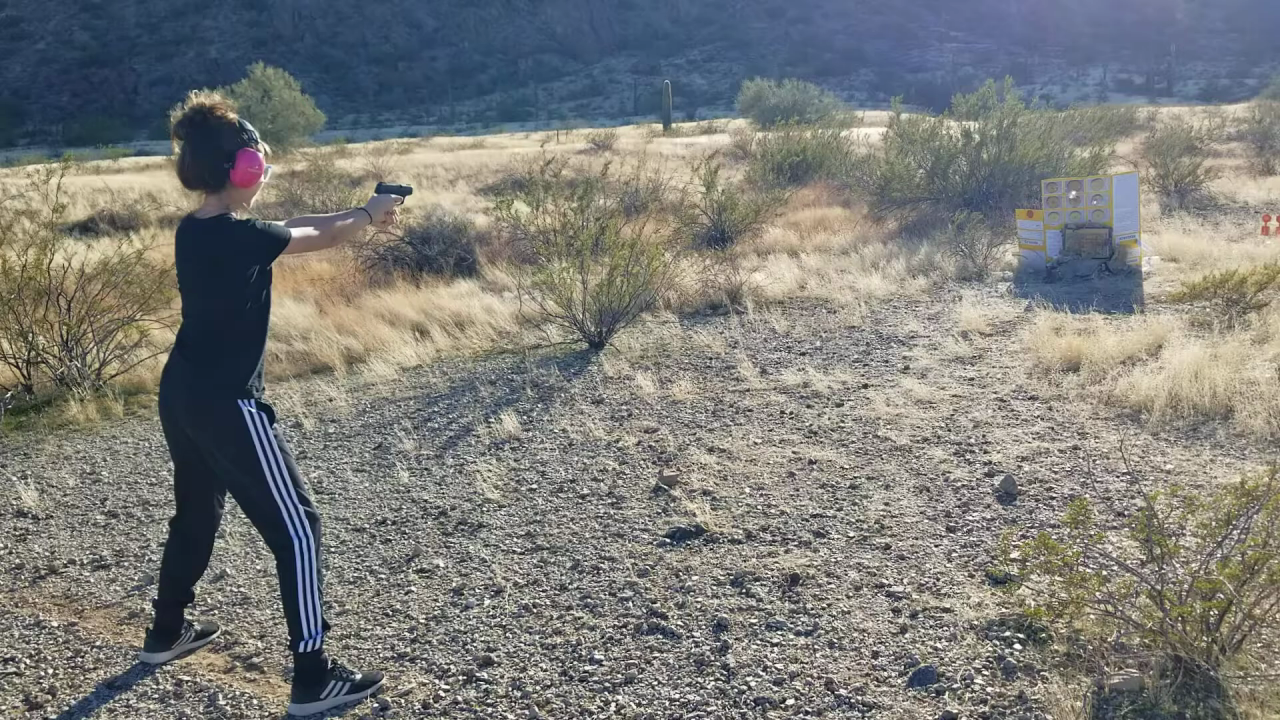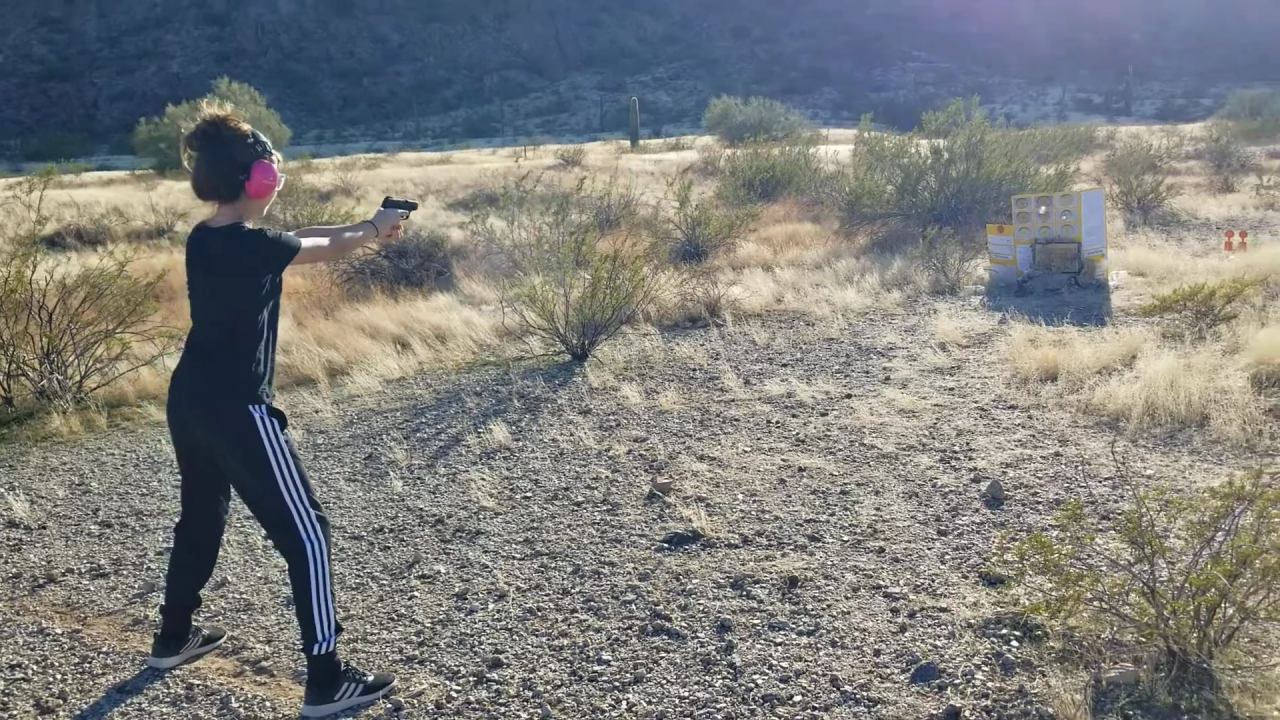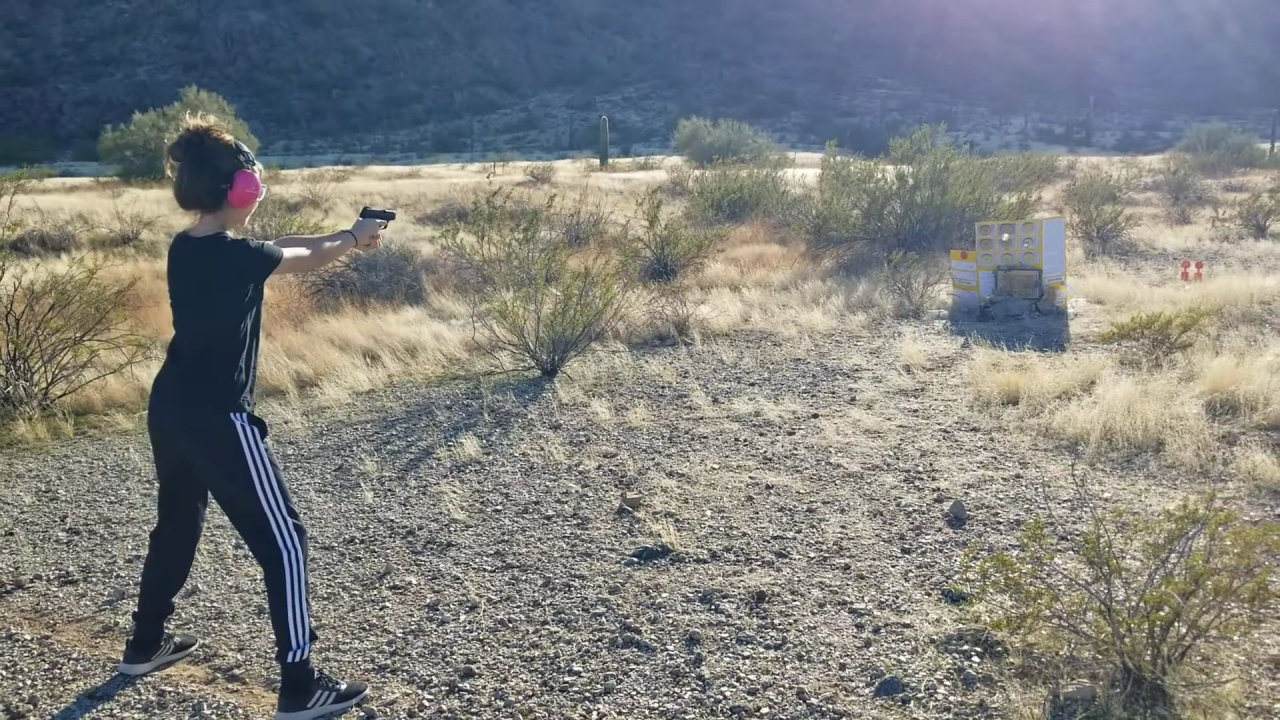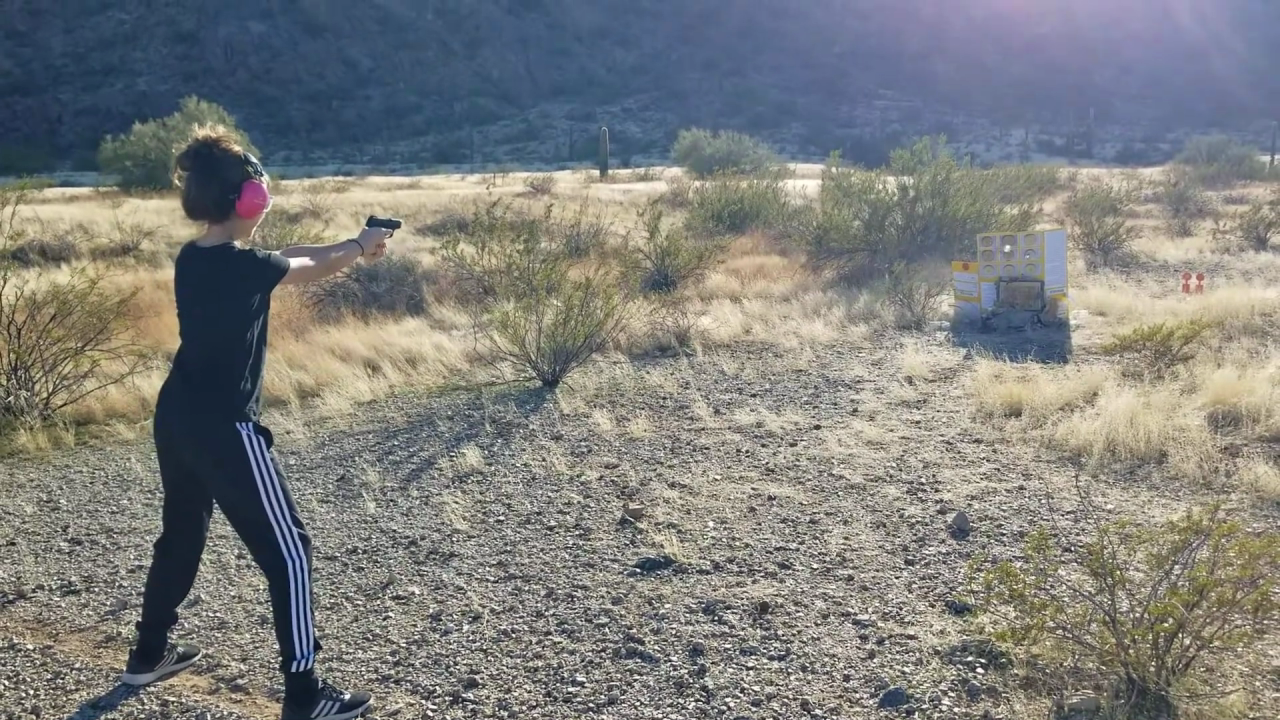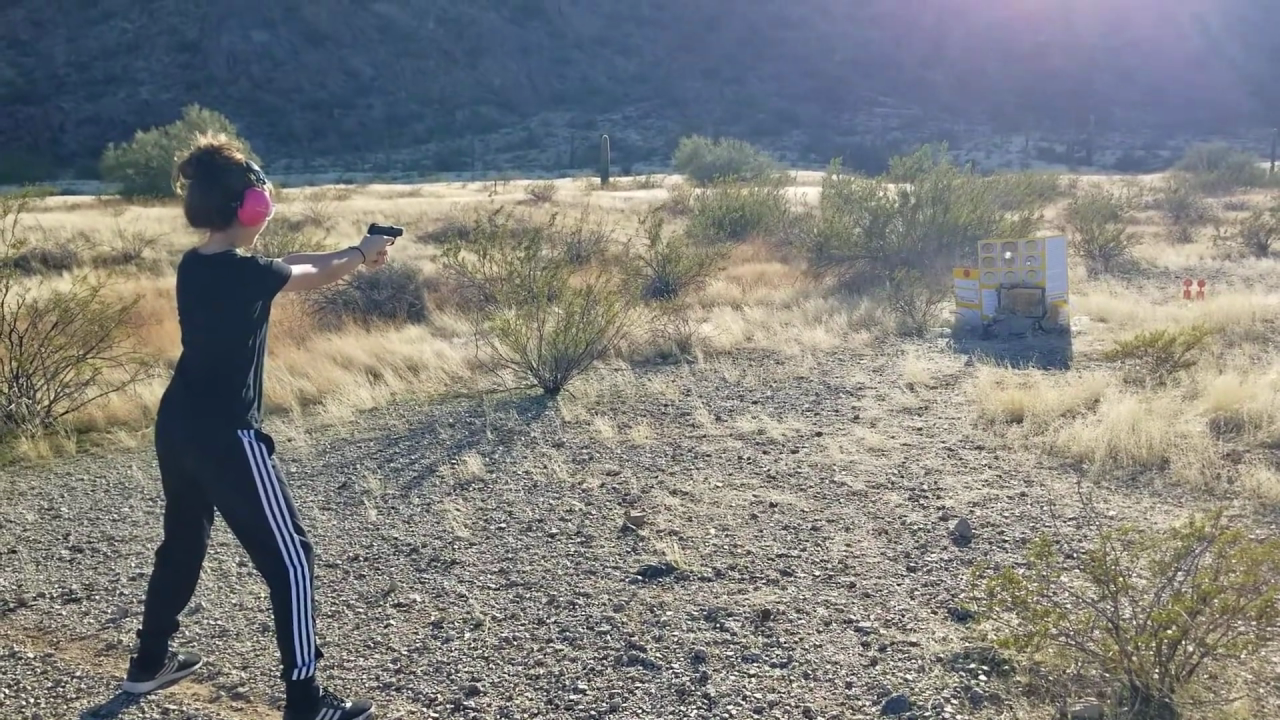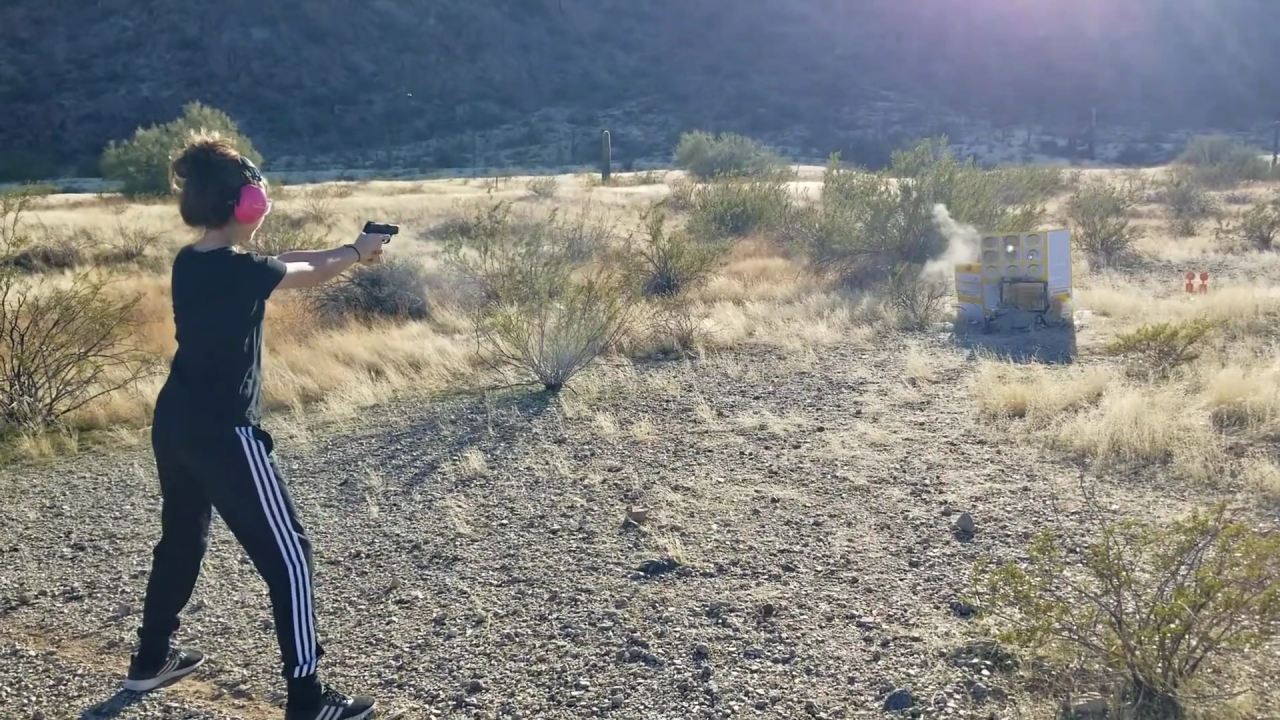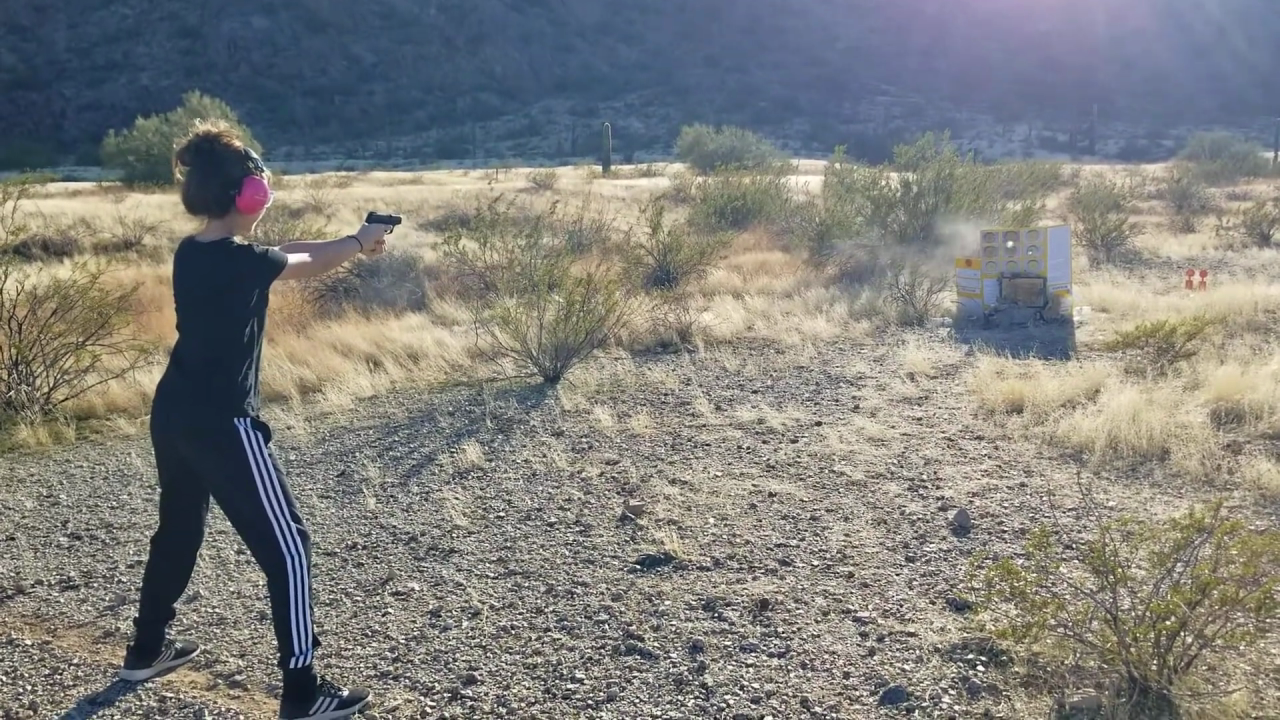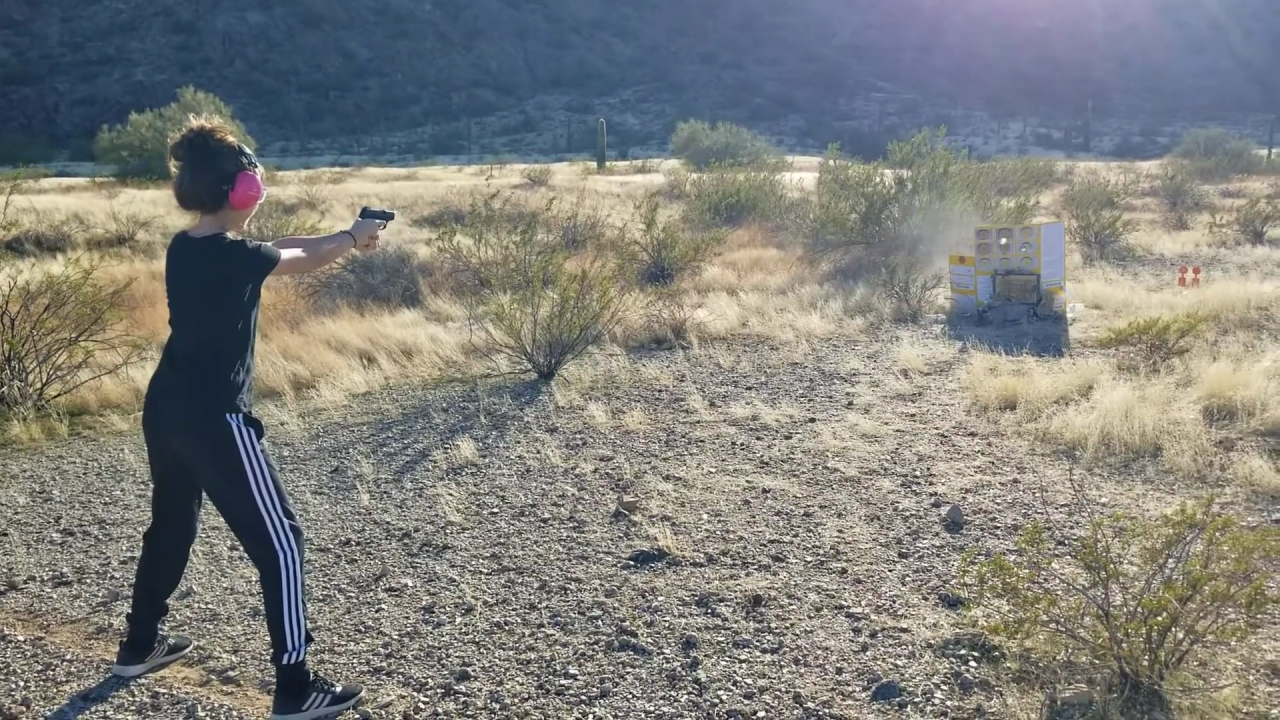
dt=0.7s
person 1, frame 1
left shoulder: (193, 231)
right shoulder: (241, 237)
left elbow: (296, 226)
right elbow: (319, 236)
left wrist: (359, 214)
right wrist: (369, 214)
left hip: (181, 394)
right hip: (226, 405)
left knee: (196, 512)
right knee: (296, 530)
left ankle: (166, 633)
person 1, frame 2
left shoulder: (203, 240)
right shoulder: (253, 246)
left elbow: (303, 239)
right elbow: (326, 249)
left wrist: (364, 228)
right wrist: (375, 228)
left hip: (190, 400)
right hip: (237, 410)
left knee: (201, 516)
right knee: (306, 535)
left ankle: (173, 637)
person 1, frame 3
left shoulder: (185, 248)
right shoulder: (236, 256)
left elbow: (281, 246)
right elbow: (306, 258)
left wrist: (344, 235)
right wrist: (354, 237)
left hip: (171, 407)
right hip: (218, 418)
left knee: (177, 523)
right knee: (282, 543)
left ankle: (145, 643)
person 1, frame 4
left shoulder: (192, 259)
right shoulder: (243, 266)
left elbow: (290, 256)
right elbow: (312, 267)
left wrist: (350, 245)
right wrist: (362, 247)
left hip: (177, 417)
right hip: (224, 428)
left knee: (182, 533)
right knee: (288, 553)
left ankle: (149, 653)
person 1, frame 5
left shoulder: (193, 266)
right shoulder: (244, 274)
left elbow: (290, 265)
right elbow: (313, 275)
left wrist: (351, 252)
right wrist: (362, 254)
left hip: (177, 425)
right hip: (226, 437)
left knee: (183, 541)
right knee: (289, 561)
left ankle: (149, 662)
person 1, frame 6
left shoulder: (188, 263)
right shoulder: (239, 271)
left elbow: (286, 262)
right elbow: (309, 273)
left wrist: (346, 250)
right wrist: (357, 252)
left hip: (175, 423)
right hip: (224, 434)
left knee: (181, 539)
right knee: (287, 558)
left ankle: (151, 659)
person 1, frame 7
left shoulder: (190, 253)
right shoulder: (240, 261)
left elbow: (285, 251)
right elbow: (308, 264)
left wrist: (349, 240)
right wrist: (360, 242)
left hip: (173, 414)
right hip: (222, 425)
left knee: (177, 530)
right knee: (286, 548)
left ankle: (146, 649)
person 1, frame 8
left shoulder: (183, 248)
right shoulder: (233, 256)
left elbow: (280, 248)
right elbow: (302, 259)
left wrist: (341, 237)
right wrist: (354, 238)
left hip: (166, 409)
right hip: (215, 420)
left knee: (171, 524)
right knee: (279, 544)
left ankle: (139, 645)
